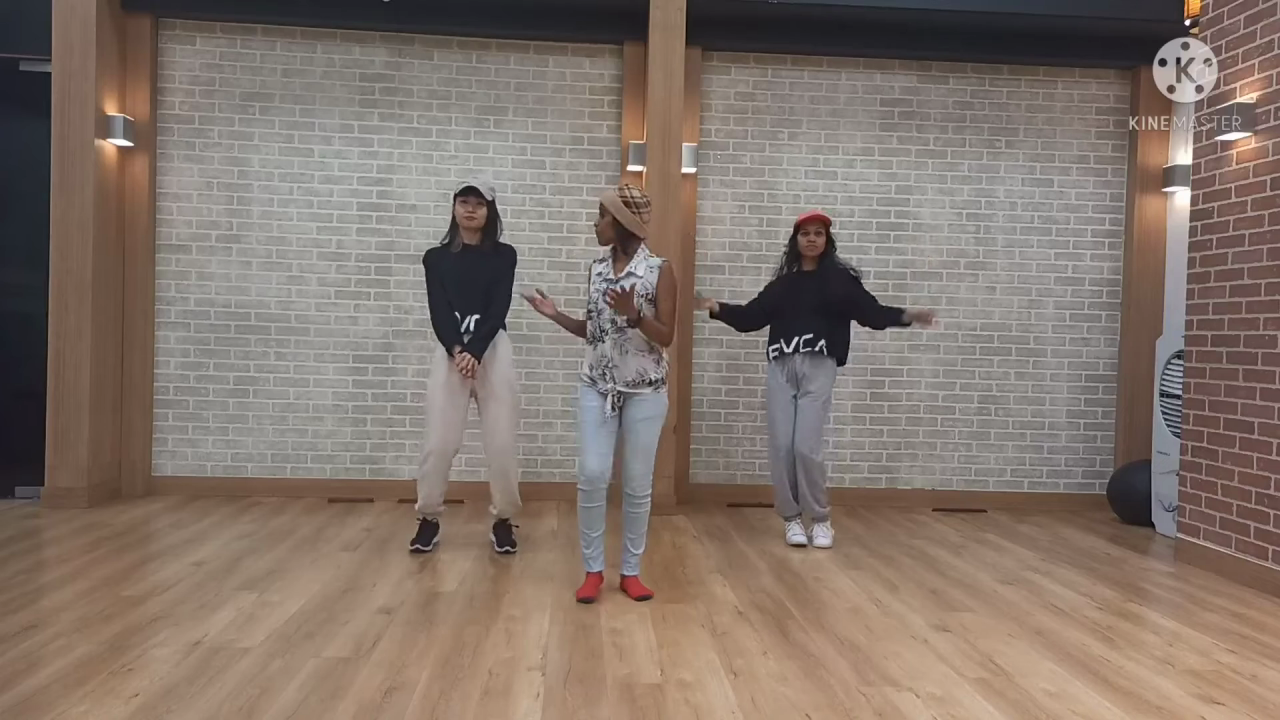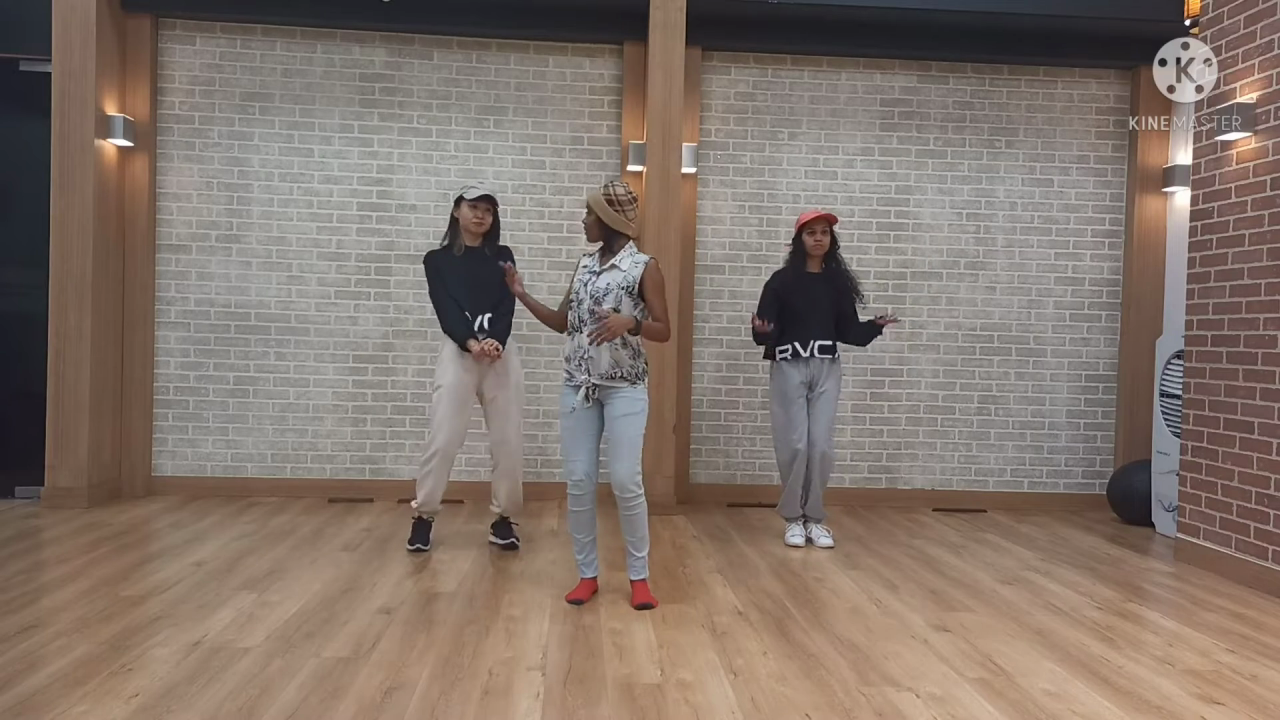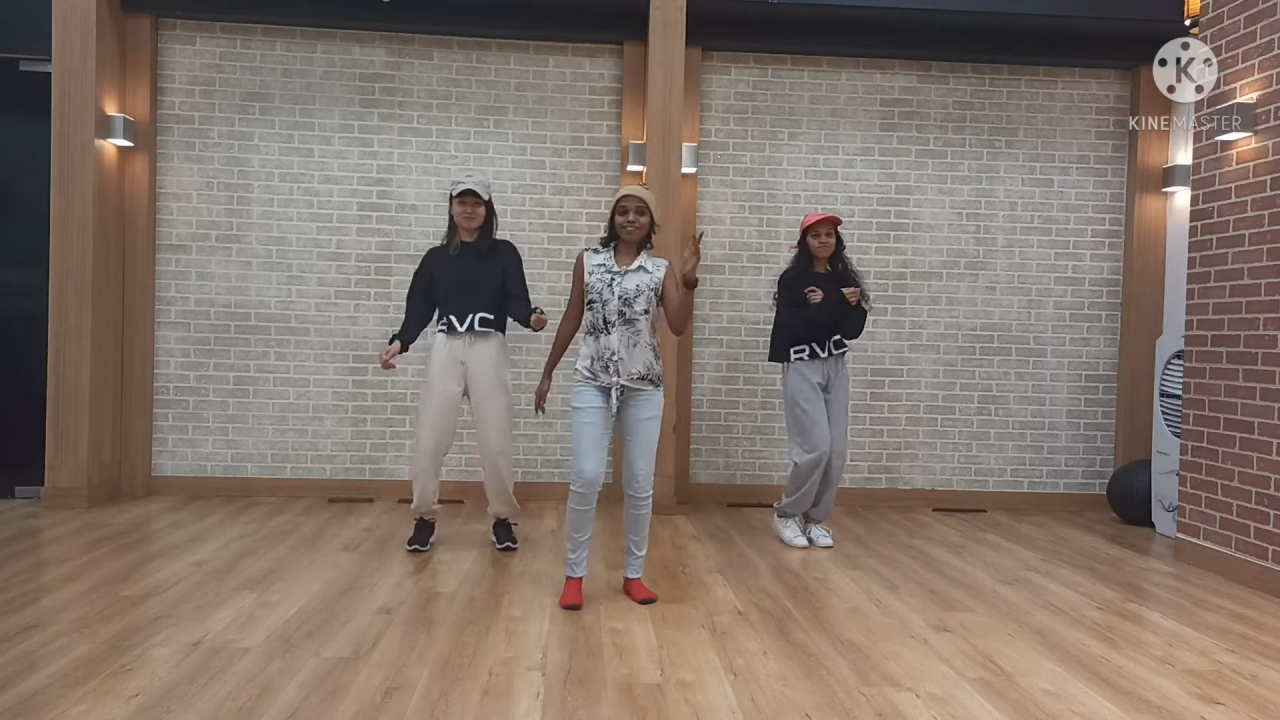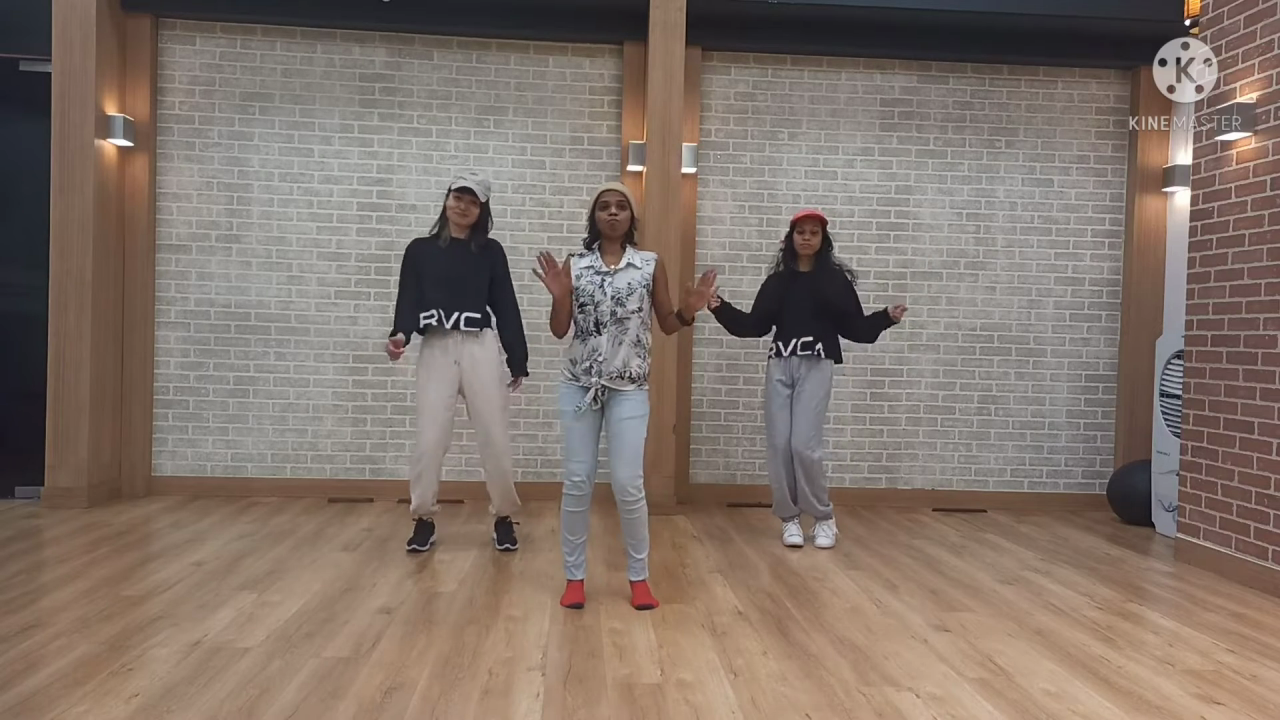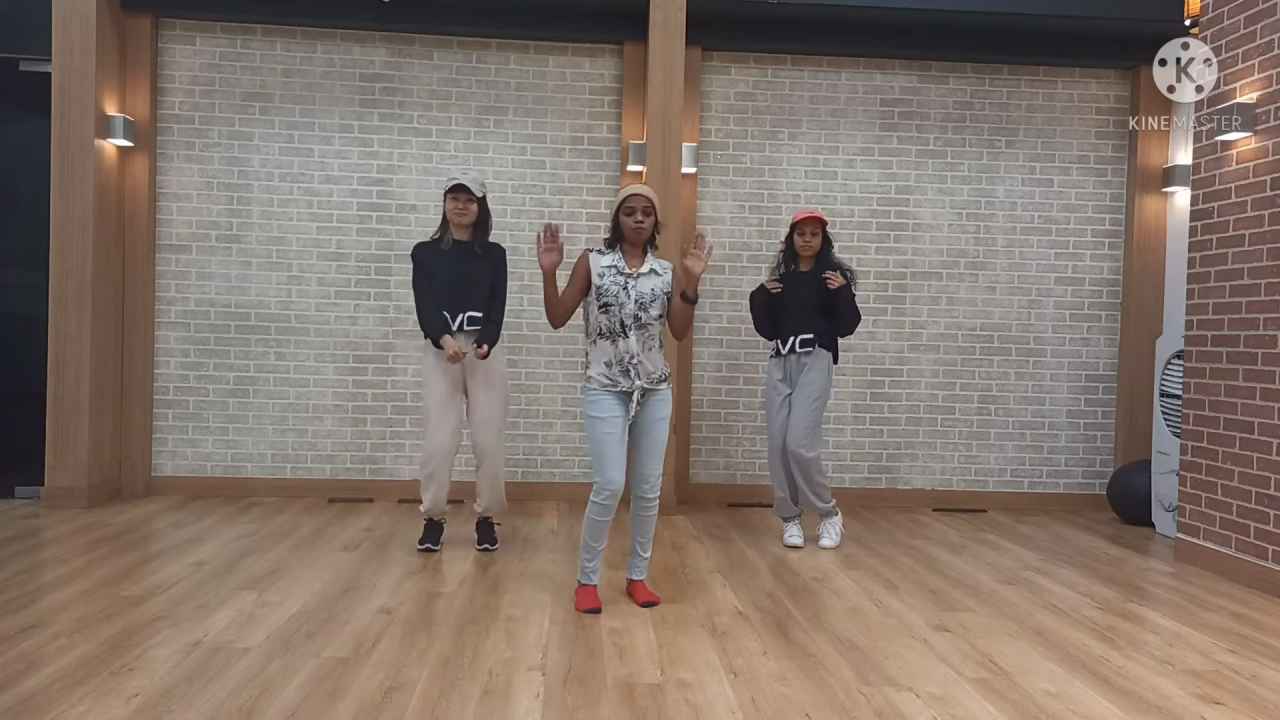
dt=1s
person 1, frame 1
left shoulder: (659, 270)
right shoulder: (598, 268)
left elbow: (666, 336)
left wrist: (633, 313)
right wrist: (554, 314)
left hip: (645, 390)
right hip: (598, 387)
left knee: (637, 483)
right knee: (592, 475)
left ankle: (631, 571)
right ankle: (593, 569)
person 1, frame 2
left shoulder: (644, 267)
right shoulder: (585, 265)
left elbow: (663, 330)
right elbow: (560, 321)
left wrist: (630, 321)
right wrist: (521, 294)
left hip: (624, 387)
right hip: (577, 385)
left knee: (625, 481)
right knee: (578, 480)
left ankle: (639, 576)
right ankle: (588, 574)
person 1, frame 3
left shoulder: (662, 271)
right shoulder: (588, 262)
left elbow: (678, 326)
right elbow: (571, 320)
left wrist: (690, 278)
right wrist: (547, 372)
left hip: (644, 387)
right hip: (593, 383)
left knee: (639, 483)
right knee: (587, 476)
left ankle: (633, 574)
right ankle: (574, 574)
person 1, frame 4
left shoulder: (652, 265)
right shoulder: (574, 265)
left elbow: (666, 324)
right elbow: (559, 331)
left wrist: (689, 309)
right wrist: (559, 296)
left hip: (628, 387)
right hip: (578, 384)
left knee: (627, 484)
right knee: (576, 481)
left ankle: (638, 577)
right ankle: (575, 576)
person 1, frame 5
left shoulder: (667, 271)
right shoulder: (592, 262)
left elbow: (680, 332)
right elbow: (557, 319)
left wrist: (692, 281)
right wrist: (549, 272)
left hip: (655, 390)
right hip: (605, 389)
left knee: (648, 487)
right knee: (609, 486)
left ankle: (637, 575)
right ankle: (587, 579)
person 2, frame 1
left shoulder: (504, 255)
right shoulder: (436, 257)
left elbow: (498, 308)
right elbow: (438, 310)
left wrist: (473, 351)
right wrist: (456, 351)
left hip: (492, 350)
right hip: (449, 350)
left knee: (501, 439)
right knee: (439, 440)
left ankle: (502, 521)
right ankle: (428, 520)
person 2, frame 2
left shoulder: (502, 256)
right shoulder: (437, 259)
left elbow: (506, 305)
right elbow: (445, 308)
left wrist: (495, 341)
right wrist: (472, 343)
left hip: (499, 351)
right hip: (456, 351)
left knee: (507, 440)
right knee: (444, 437)
left ankle: (503, 519)
right ankle: (423, 517)
person 2, frame 3
left shoulder: (504, 253)
right shoulder: (436, 258)
left elbow: (515, 299)
right elbow: (419, 308)
left wrist: (532, 317)
right wrist: (399, 343)
left hip: (489, 349)
right hip: (446, 348)
left knee: (495, 440)
right knee: (431, 437)
left ankle: (502, 519)
right ankle: (424, 519)
person 2, frame 4
left shoulder: (491, 252)
right shoulder: (420, 250)
left elbow: (505, 306)
right elbow: (408, 298)
left wrist: (517, 358)
right wrist: (400, 333)
left hip: (480, 348)
right hip: (435, 349)
left knee: (494, 437)
right knee: (429, 439)
left ankle: (503, 518)
right ankle: (424, 520)
person 2, frame 5
left shoulder: (494, 254)
right shoulder: (426, 252)
left elbow: (496, 305)
right elbow: (425, 304)
left wrist: (485, 343)
right wrist: (445, 340)
left hip: (484, 350)
right hip: (440, 351)
left knee: (488, 442)
right knee: (439, 443)
left ankle: (486, 519)
right ankle: (433, 519)
person 3, frame 1
left shoulder: (840, 280)
right shoulder: (782, 284)
left elbow: (869, 312)
right elbow: (754, 315)
left wrist: (906, 317)
right wrist: (718, 309)
left hip: (819, 367)
right hip: (781, 368)
left knee: (806, 447)
right knee: (781, 446)
left ankle: (820, 518)
right ankle: (792, 517)
person 3, frame 2
left shoulder: (839, 282)
right shoulder: (782, 280)
left elbow: (846, 330)
right elbow: (768, 328)
left wrist: (875, 326)
right wrist: (760, 330)
left hip: (826, 369)
right hip: (788, 367)
left knee: (821, 446)
right knee: (792, 445)
left ankle: (815, 518)
right ankle: (793, 518)
person 3, frame 3
left shoulder: (843, 280)
right shoulder: (792, 279)
left elbow: (854, 328)
right elbow: (797, 323)
left wrist: (826, 303)
right wrist: (839, 302)
left hip: (835, 367)
right hip: (801, 367)
left knee: (835, 450)
right knee: (815, 448)
left ankle: (815, 519)
right ankle: (787, 514)
person 3, frame 4
left shoulder: (836, 279)
right shoulder: (777, 281)
left elbow: (854, 326)
right elbow: (757, 323)
left wrist: (885, 318)
right wrist: (722, 309)
left hip: (816, 366)
right hip: (779, 365)
left knee: (805, 445)
right knee: (779, 444)
left ankle: (824, 517)
right ankle: (790, 518)
person 3, frame 5
left shoulder: (834, 276)
right shoulder: (781, 280)
left elbow: (846, 327)
right elbow: (767, 330)
left wrist: (843, 293)
right wrist: (759, 297)
left hip: (815, 362)
right hip: (779, 364)
left knee: (799, 444)
right knee: (778, 444)
left ankle: (829, 513)
right ankle: (791, 518)
